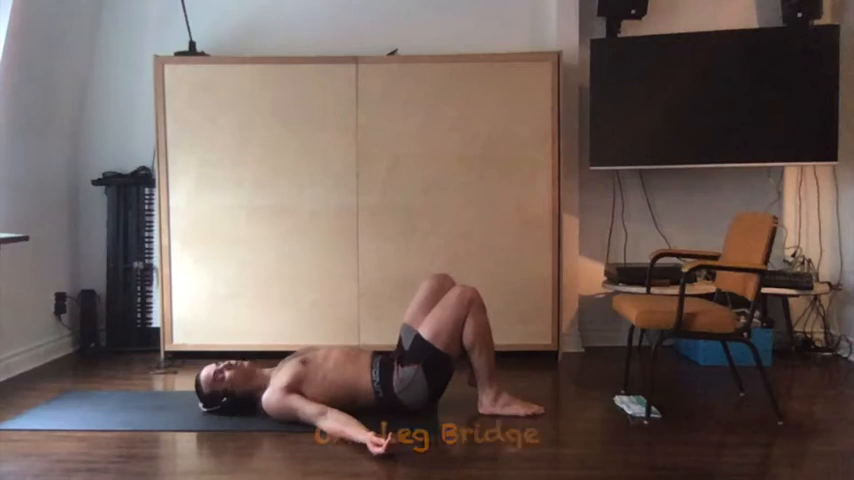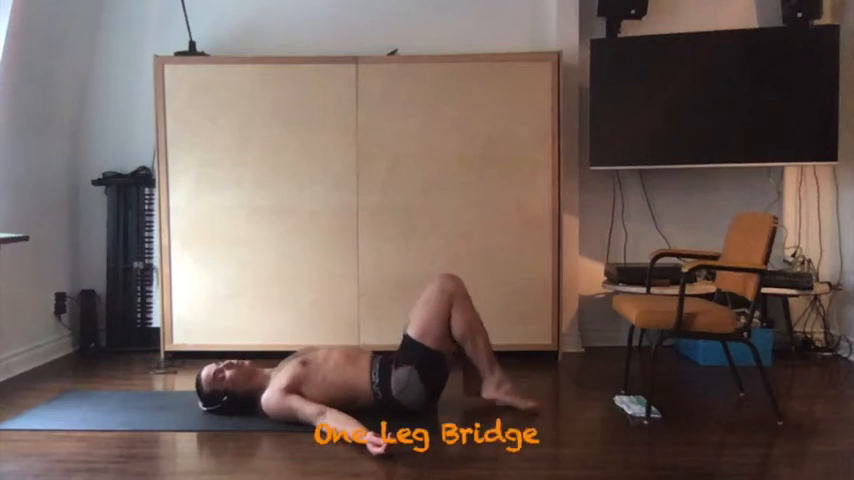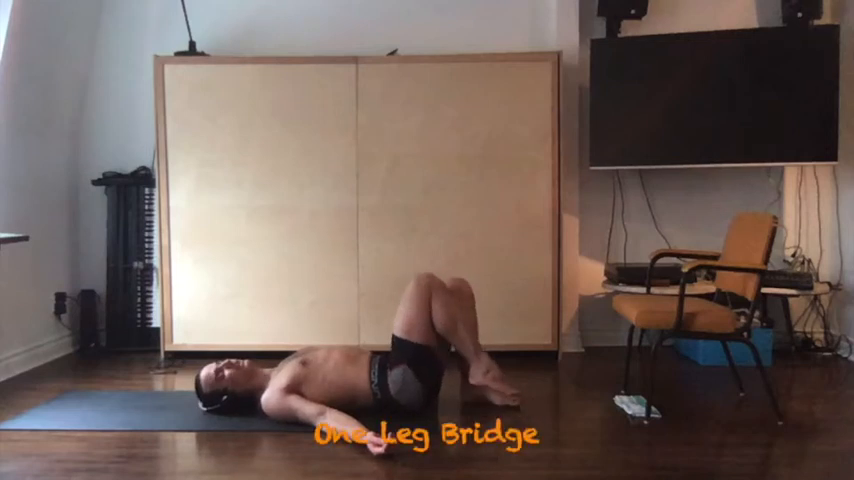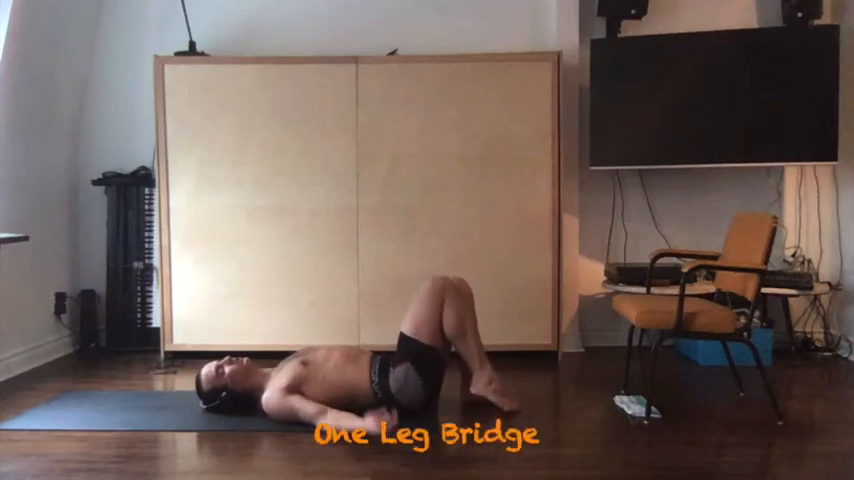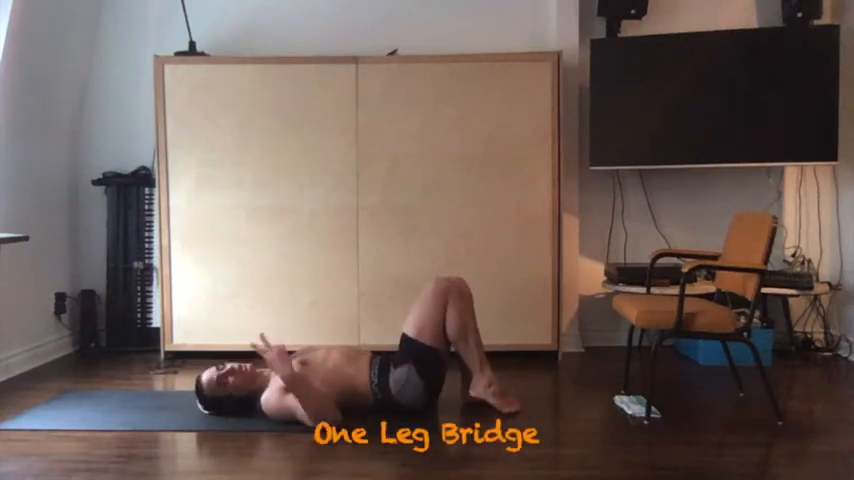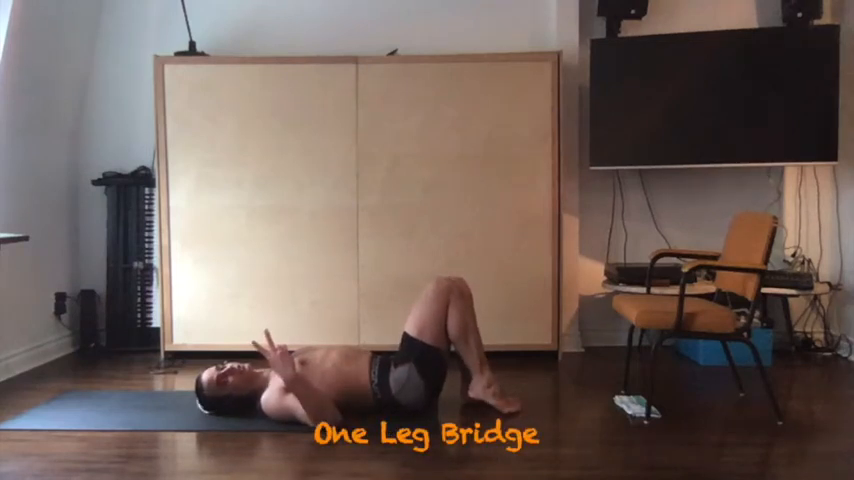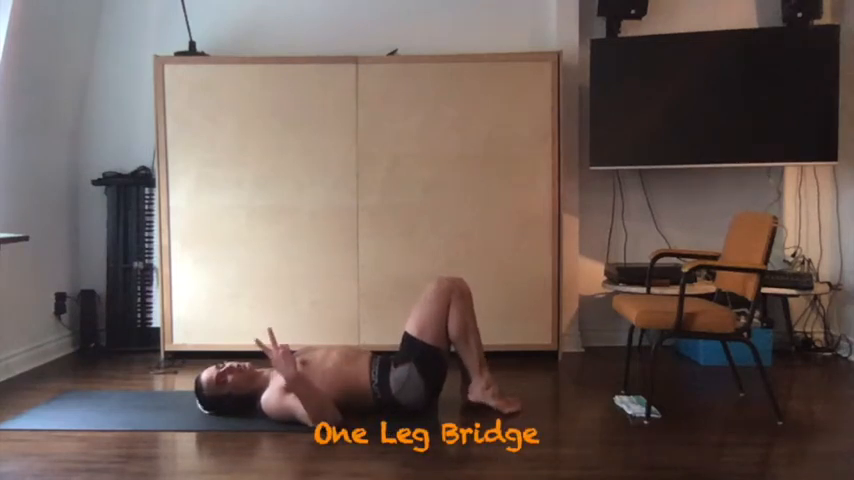
dt=0.4s
person 1, frame 1
left shoulder: (279, 373)
right shoulder: (273, 399)
right elbow: (322, 415)
right wrist: (367, 437)
left hip: (396, 363)
right hip: (406, 385)
left knee: (440, 283)
right knee: (467, 298)
left ankle: (477, 370)
right ankle: (491, 396)
person 1, frame 2
left shoulder: (279, 374)
right shoulder: (272, 400)
right elbow: (322, 415)
right wrist: (366, 437)
left hip: (393, 365)
right hip: (404, 385)
left knee: (448, 282)
right knee: (449, 291)
left ankle: (475, 377)
right ankle: (494, 383)
person 1, frame 3
left shoulder: (281, 373)
right shoulder: (273, 399)
right elbow: (321, 415)
right wrist: (365, 436)
left hip: (389, 368)
right hip: (403, 384)
left knee: (457, 287)
right knee: (424, 283)
left ankle: (474, 386)
right ankle: (481, 368)
person 1, frame 4
left shoulder: (281, 372)
right shoulder: (273, 400)
right elbow: (322, 415)
right wrist: (364, 424)
left hip: (392, 368)
right hip: (403, 384)
left knee: (456, 287)
right knee: (441, 287)
left ankle: (474, 387)
right ankle: (483, 377)
person 1, frame 5
left shoulder: (276, 380)
right shoulder: (272, 399)
right elbow: (327, 418)
right wrist: (289, 378)
left hip: (390, 369)
right hip: (404, 384)
left knee: (455, 287)
right knee: (444, 289)
left ankle: (472, 387)
right ankle: (483, 381)
person 1, frame 6
left shoulder: (274, 377)
right shoulder: (273, 399)
right elbow: (329, 419)
right wrist: (292, 380)
left hip: (393, 369)
right hip: (405, 384)
left knee: (455, 288)
right knee: (445, 289)
left ankle: (472, 385)
right ankle: (482, 383)
person 1, frame 7
left shoulder: (274, 377)
right shoulder: (273, 399)
right elbow: (329, 420)
right wrist: (293, 378)
left hip: (393, 369)
right hip: (405, 384)
left knee: (454, 289)
right knee: (447, 289)
left ankle: (472, 386)
right ankle: (482, 384)
